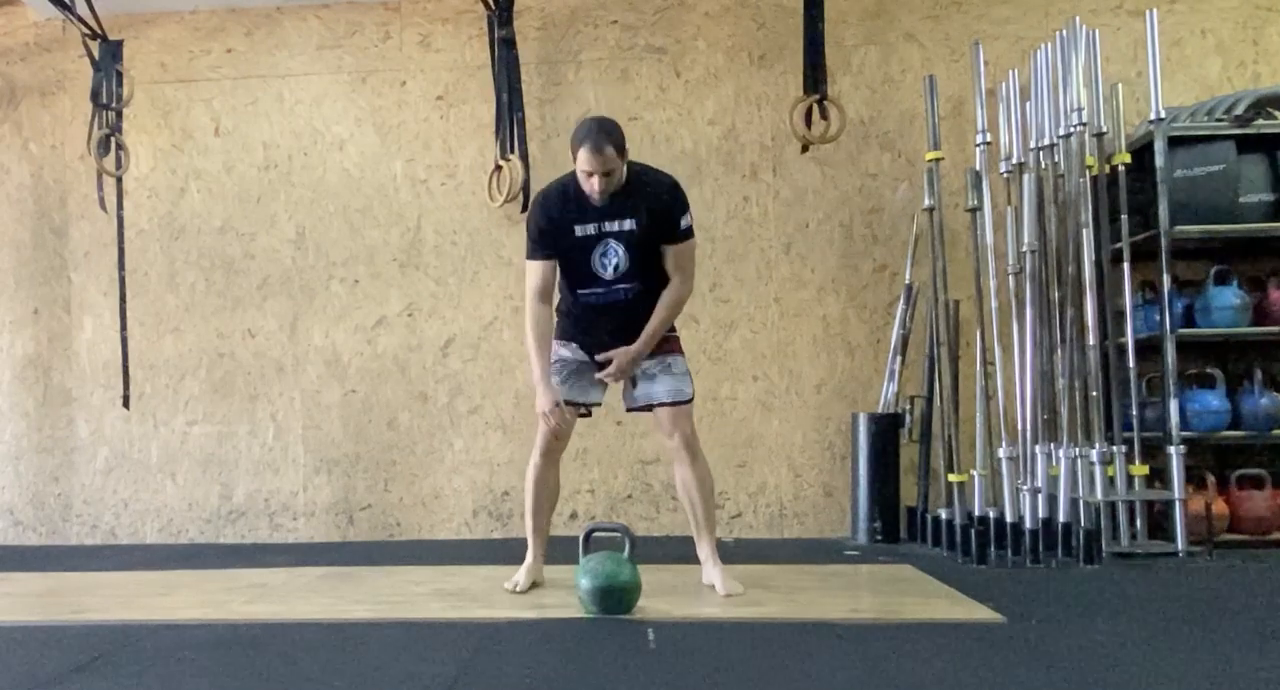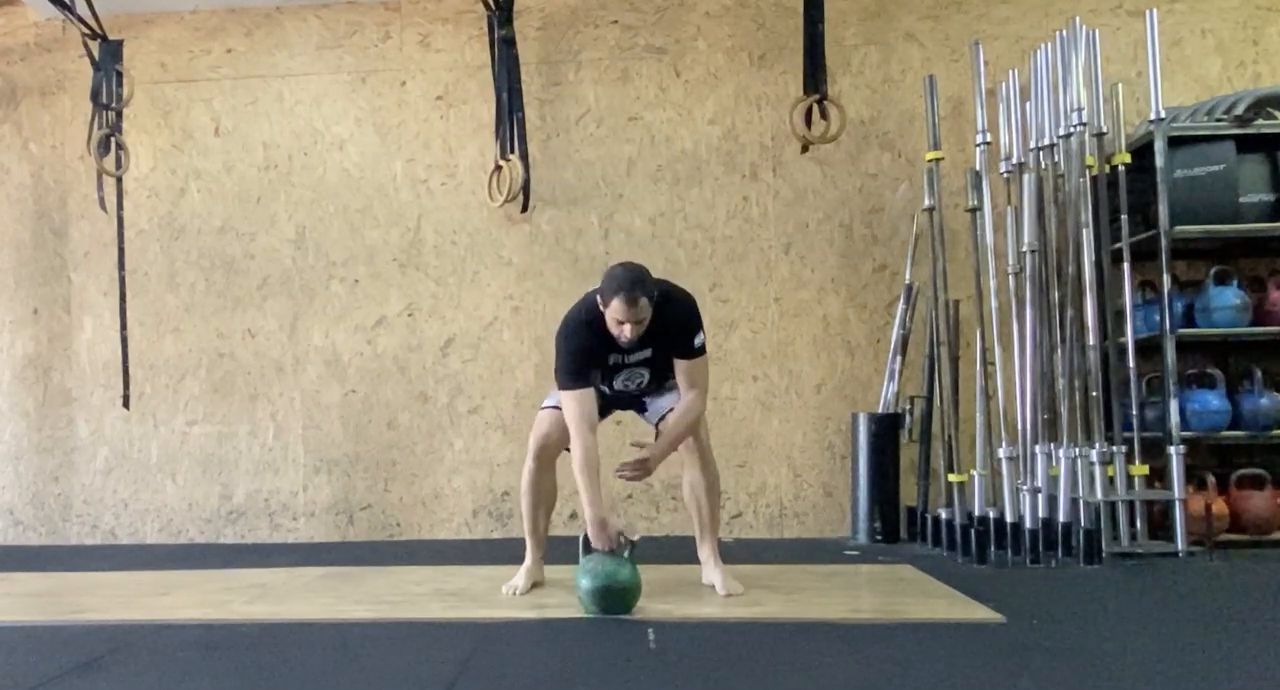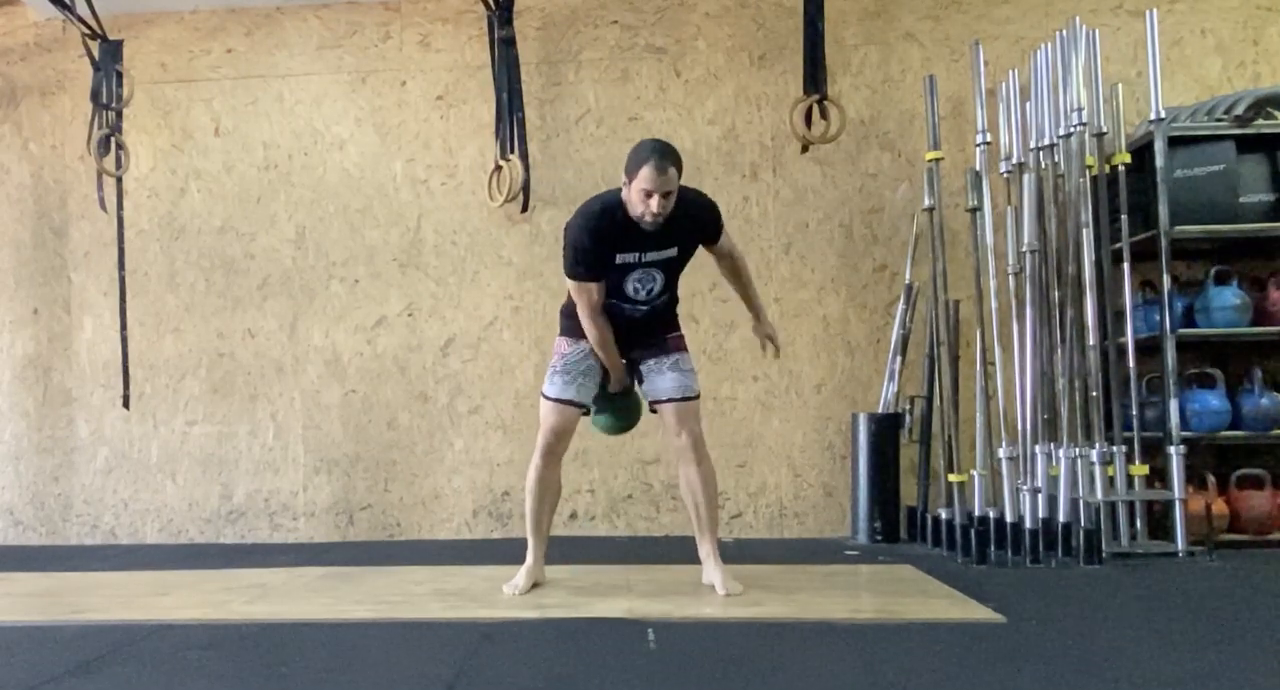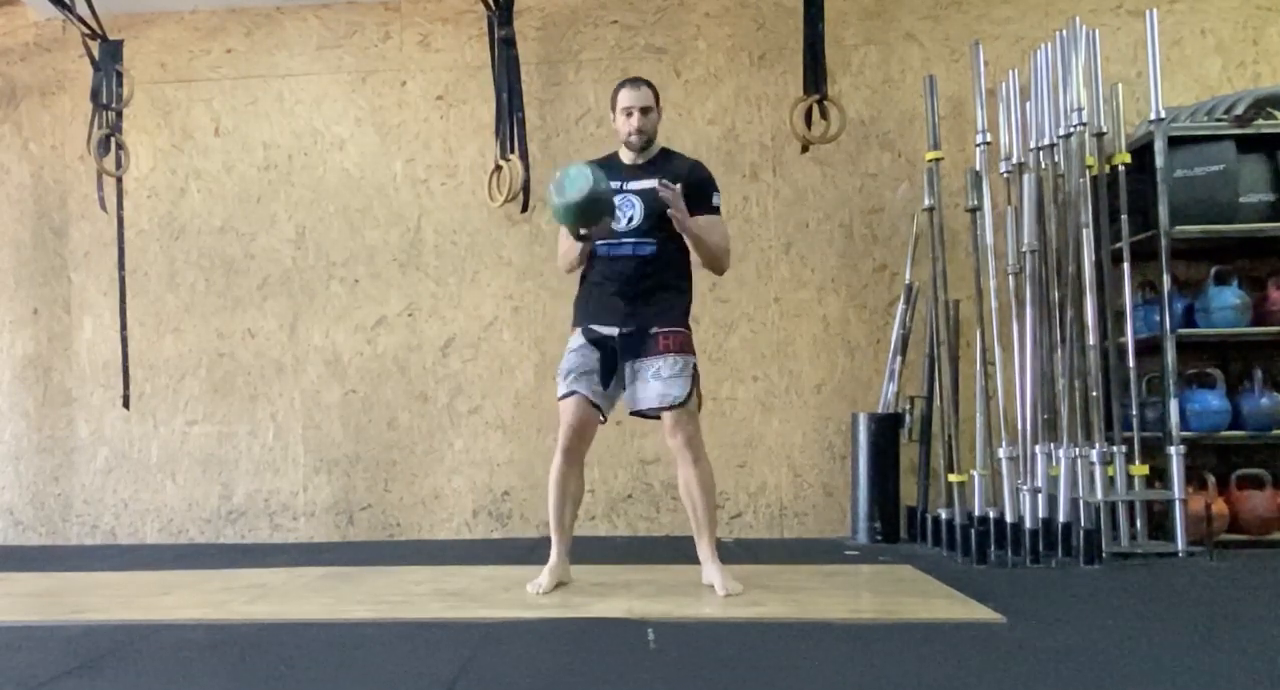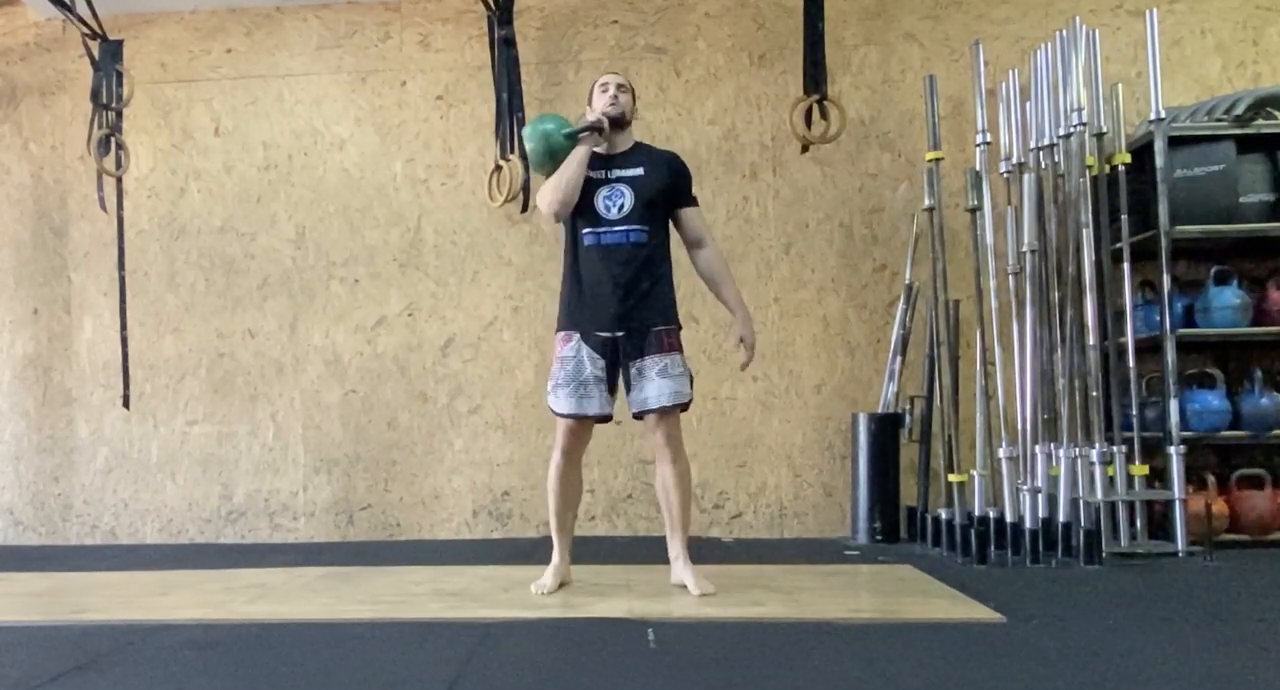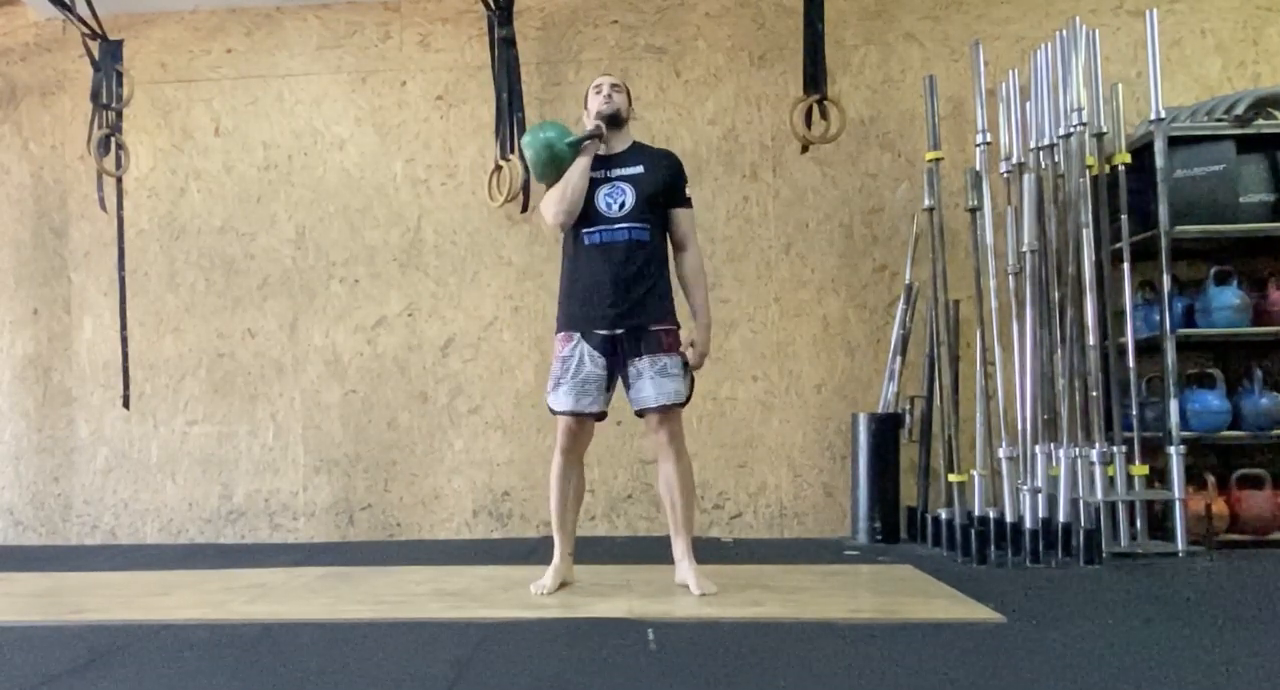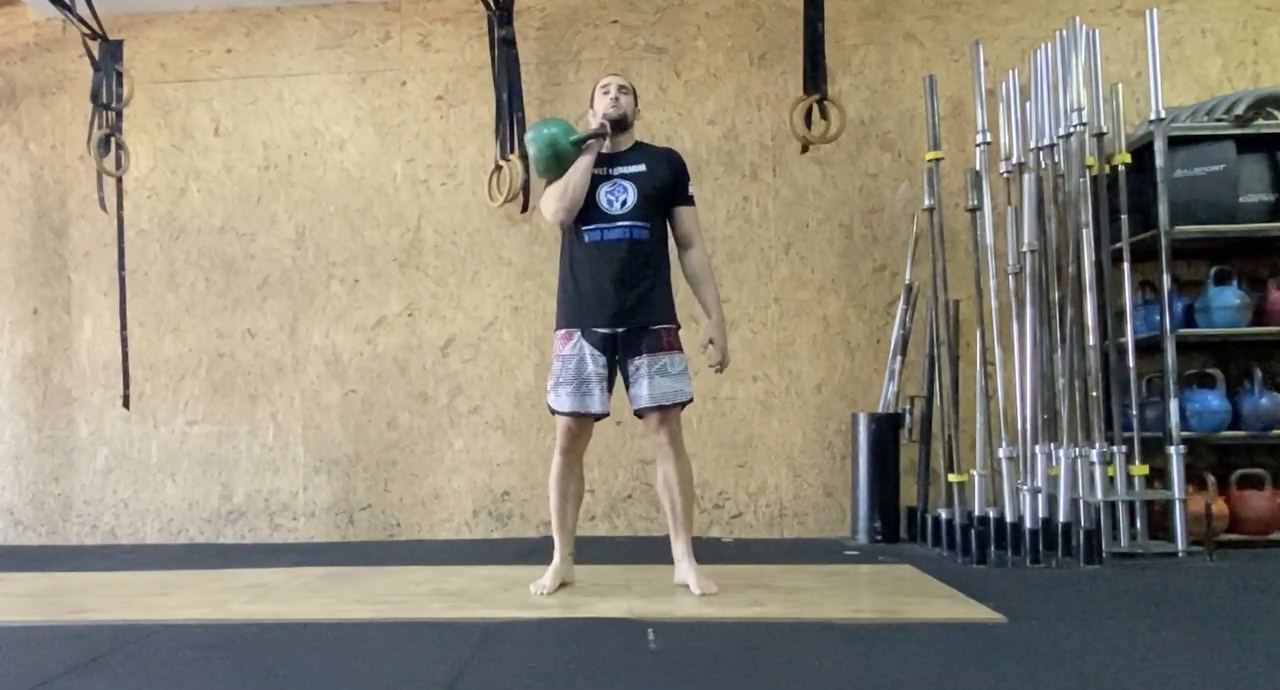
dt=0.7s
person 1, frame 1
left shoulder: (662, 192)
right shoulder: (550, 204)
left elbow: (682, 279)
right elbow: (538, 298)
left wrist: (640, 349)
right wrist: (542, 383)
left hip: (649, 334)
right hip: (578, 333)
left knee: (682, 437)
right knee: (549, 439)
left ankle: (711, 562)
right ankle: (533, 561)
person 1, frame 2
left shoulder: (679, 308)
right shoulder: (577, 328)
left elbow: (695, 395)
right elbow: (582, 431)
left wrist: (659, 452)
right wrist: (594, 514)
left hip: (658, 381)
right hip: (593, 385)
left knee: (698, 442)
right knee: (540, 446)
left ankle: (711, 562)
right ankle: (532, 563)
person 1, frame 3
left shoulder: (697, 210)
right shoulder: (589, 224)
left elbow: (729, 256)
right elbow: (589, 310)
left wrist: (758, 316)
right wrist: (615, 370)
left hip: (658, 334)
right hip: (587, 333)
left knee: (689, 440)
right knee: (550, 440)
left ankle: (712, 562)
right ankle: (533, 562)
person 1, frame 4
left shoulder: (690, 174)
right shoulder: (593, 174)
left elbow: (719, 261)
right elbow: (568, 260)
left wrist: (687, 220)
right wrist: (581, 240)
left hip: (660, 326)
right hip: (595, 325)
left knee: (685, 439)
right knee: (570, 438)
left ankle: (711, 563)
right ankle: (557, 560)
person 1, frame 5
left shoulder: (665, 165)
right shoulder: (569, 161)
left elbow: (700, 244)
right elbow: (552, 206)
left wrist: (739, 311)
right wrist: (584, 143)
left hip: (652, 324)
right hip: (583, 324)
left knee: (666, 436)
right knee: (568, 440)
left ankle: (680, 561)
right ankle: (560, 560)
person 1, frame 6
left shoulder: (662, 164)
right shoulder: (570, 163)
left elbow: (687, 248)
right elbow: (558, 216)
left wrist: (702, 321)
right wrist: (588, 149)
left hip: (651, 323)
right hip: (583, 323)
left knee: (668, 434)
right knee: (569, 439)
left ankle: (685, 560)
right ankle: (562, 560)
person 1, frame 7
left shoulder: (665, 163)
right shoulder: (571, 161)
left elbow: (691, 245)
right elbow: (557, 213)
left wrist: (715, 317)
right wrist: (590, 149)
left hip: (650, 322)
right hip: (582, 322)
left knee: (666, 434)
right knee: (568, 439)
left ankle: (684, 561)
right ankle: (561, 560)
